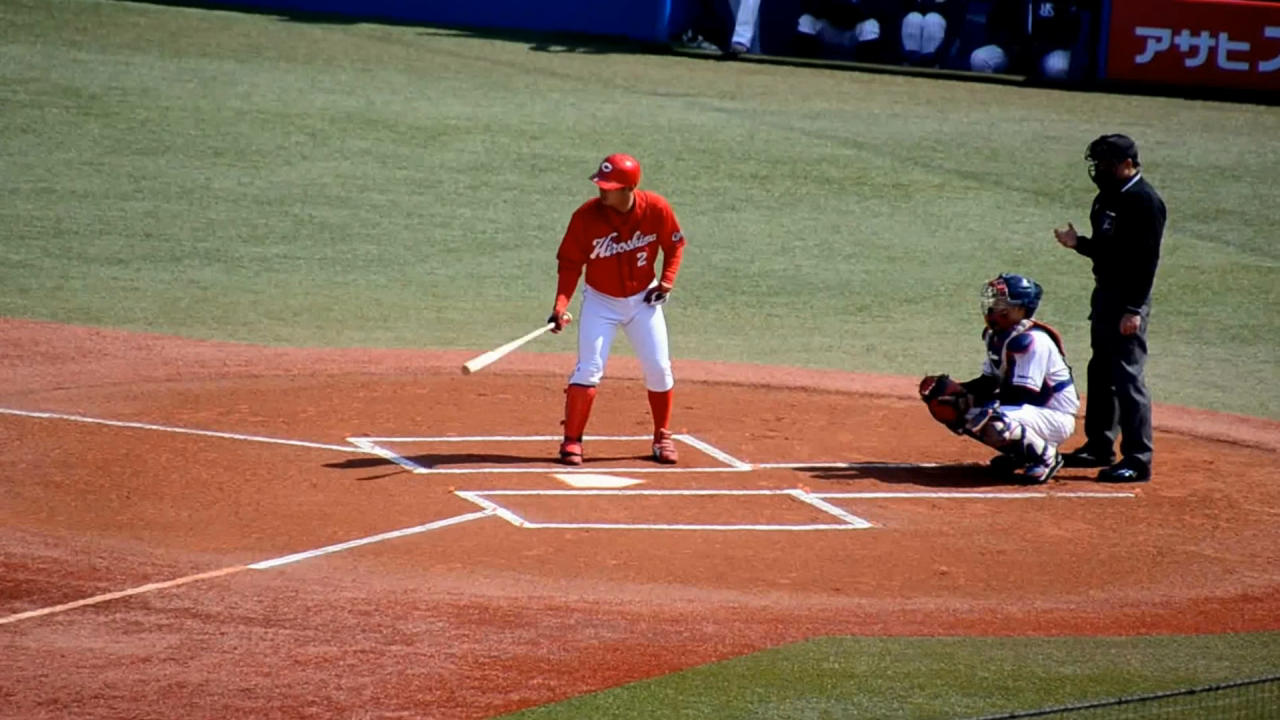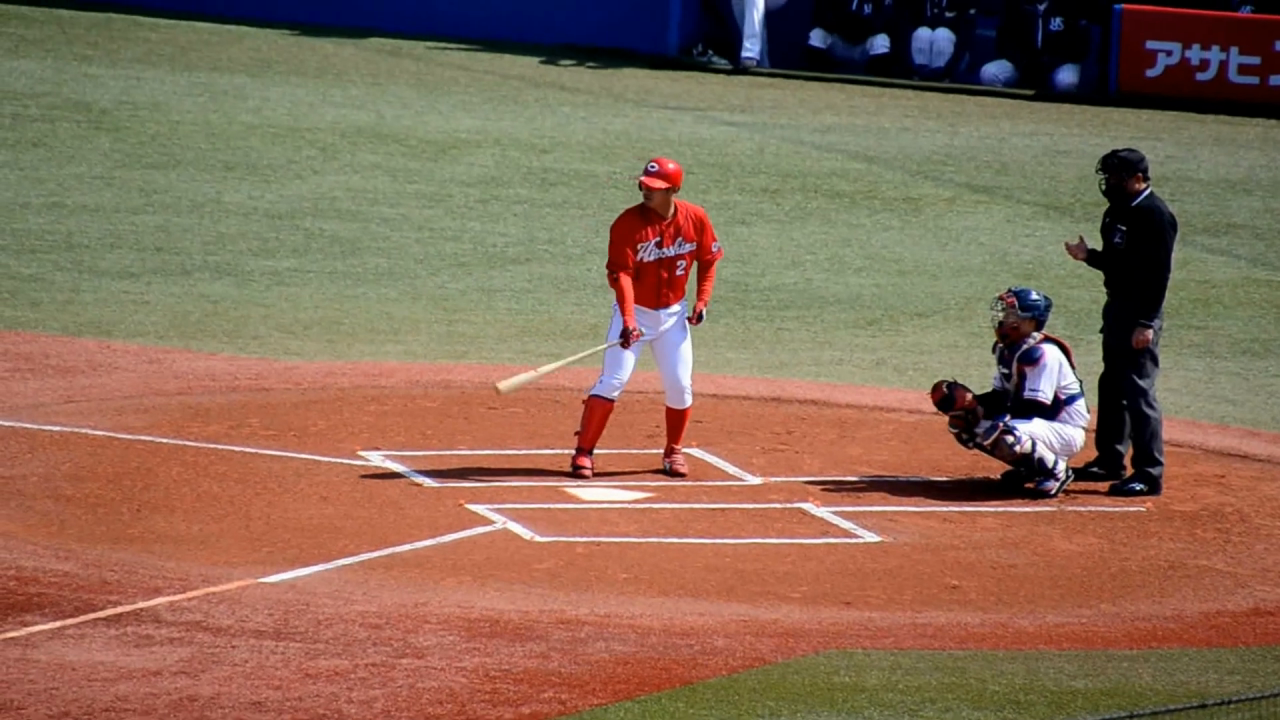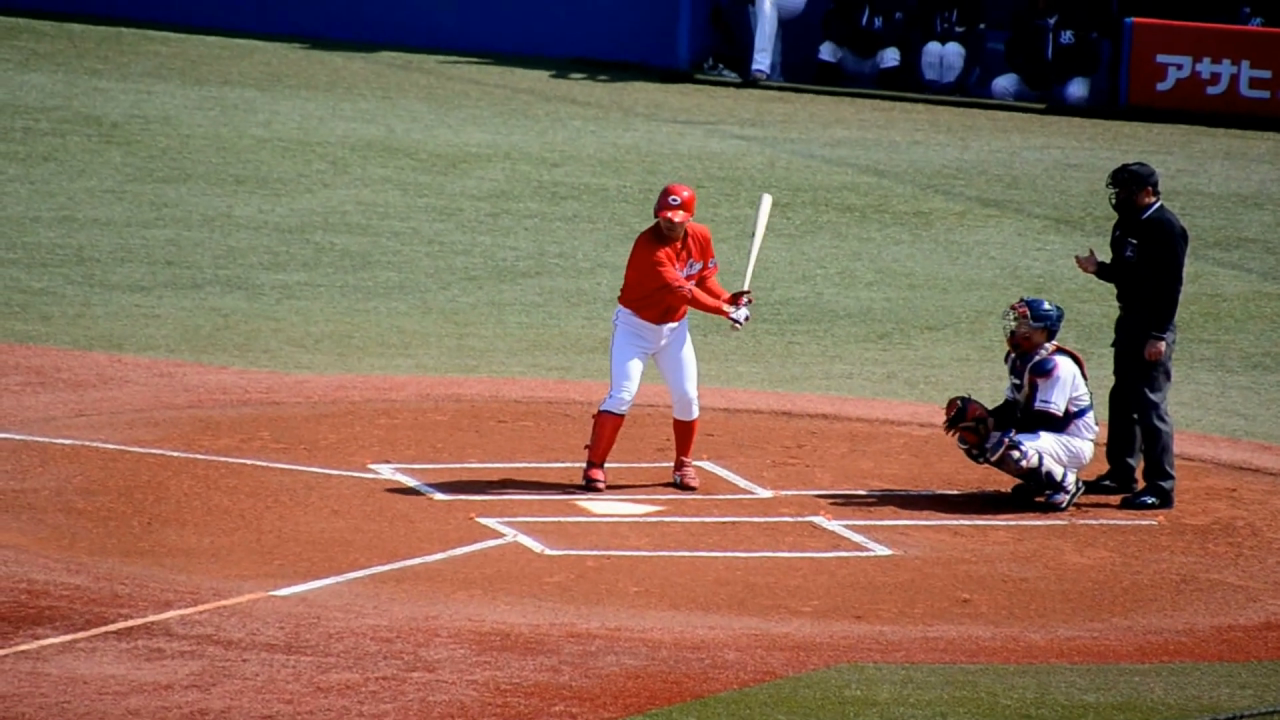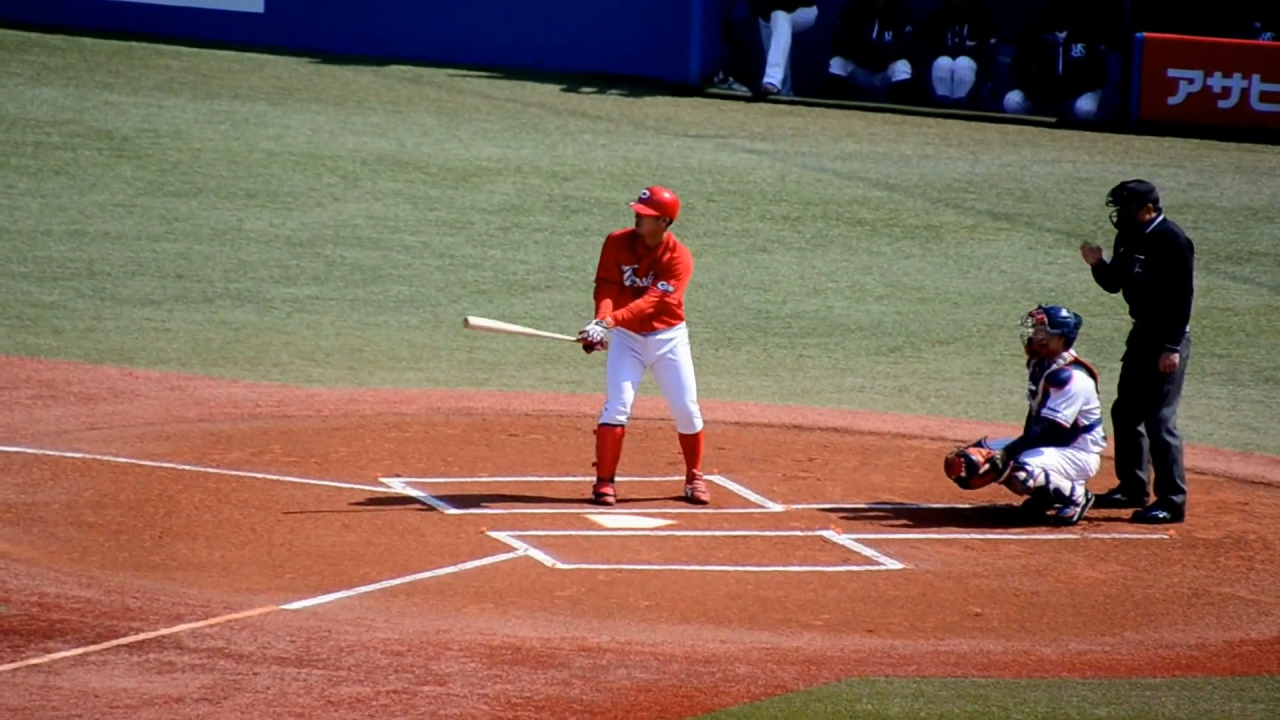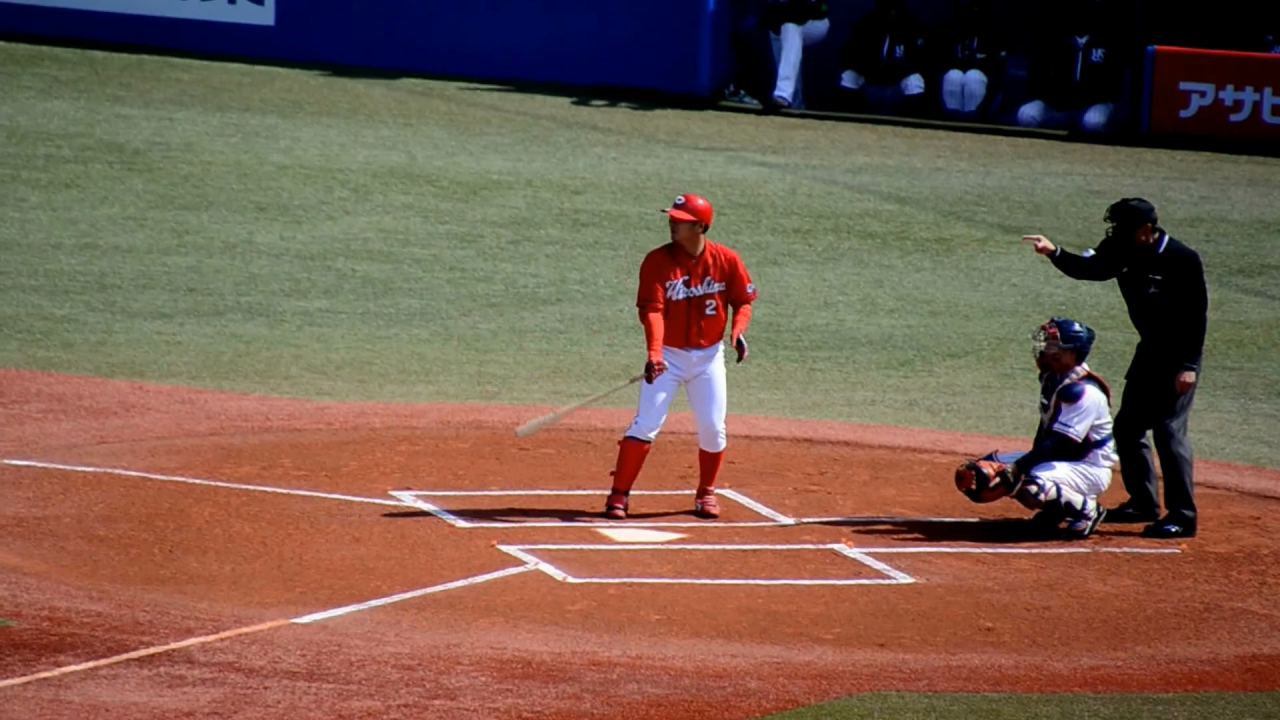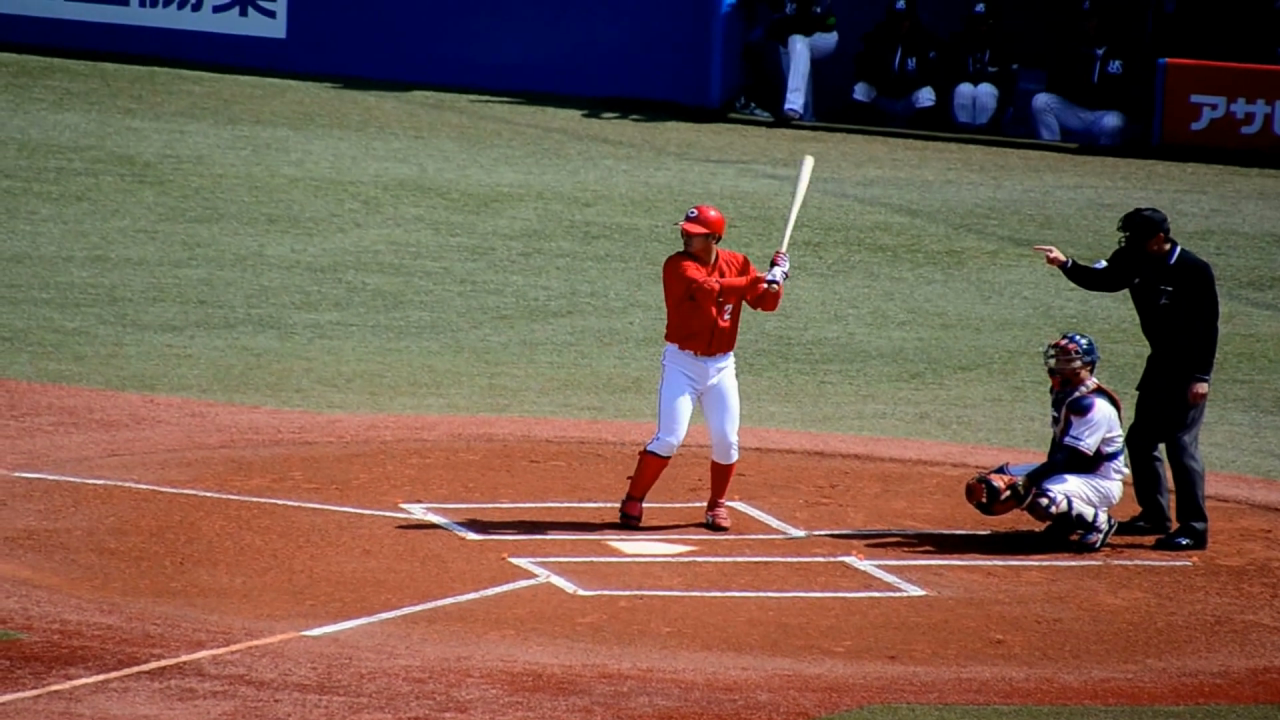
dt=0.5s
person 1, frame 1
left shoulder: (1144, 201)
right shoulder: (1108, 196)
left elbow: (1147, 260)
left wrist: (1134, 309)
right wrist: (1078, 243)
left hip: (1127, 299)
right hip: (1104, 293)
left knee: (1127, 377)
right knee: (1100, 373)
left ankle: (1138, 460)
right ankle: (1099, 447)
person 1, frame 2
left shoulder: (1155, 215)
right shoulder: (1117, 210)
left elbow: (1159, 273)
left wrist: (1146, 322)
right wrist: (1089, 255)
left hip: (1140, 313)
right hip: (1115, 306)
left knee: (1138, 390)
right knee: (1111, 386)
left ankle: (1149, 474)
right ankle: (1110, 460)
person 1, frame 3
left shoulder: (1166, 228)
right shoulder: (1127, 223)
left elbow: (1171, 286)
left wrist: (1159, 335)
right wrist: (1098, 269)
left hip: (1152, 327)
right hip: (1128, 321)
left knee: (1150, 404)
right knee: (1122, 399)
left ankle: (1161, 488)
right ankle: (1122, 474)
person 1, frame 4
left shoulder: (1170, 240)
right shoulder: (1127, 237)
left elbow: (1181, 297)
right elbow: (1114, 284)
left wrist: (1172, 347)
right wrist: (1098, 264)
left hip: (1167, 340)
right hip: (1141, 335)
left knee: (1159, 418)
right knee: (1125, 413)
left ankle: (1172, 501)
right ankle: (1133, 488)
person 1, frame 5
left shoulder: (1182, 260)
right shoulder: (1121, 251)
left elbow: (1196, 315)
right elbow: (1088, 267)
left wrist: (1189, 365)
right wrist: (1054, 252)
left hip: (1178, 356)
right hip: (1149, 350)
left knee: (1169, 429)
right knee: (1127, 427)
left ankle: (1183, 516)
right ankle: (1144, 503)
person 1, frame 6
left shoulder: (1194, 271)
right shoulder: (1134, 262)
left elbow: (1208, 326)
right elbow: (1099, 278)
left wrist: (1202, 376)
right wrist: (1065, 264)
left hip: (1188, 369)
right hip: (1159, 363)
left knee: (1180, 443)
right knee: (1140, 439)
left ankle: (1194, 529)
right ankle: (1155, 516)
person 2, frame 1
left shoulder: (656, 208)
right shoulder: (585, 215)
left elbow: (674, 245)
right elbow: (570, 264)
left wrist: (666, 281)
right wrist: (560, 305)
left hip: (643, 299)
right hip: (600, 300)
left knee: (658, 368)
right knee: (589, 369)
left ankle: (662, 437)
right ankle: (572, 439)
person 2, frame 2
left shoulder: (696, 218)
right shoulder: (628, 223)
left elbow: (708, 261)
right elbow: (619, 273)
left wrist: (702, 300)
right wrist: (628, 320)
left hip: (674, 313)
right hip: (635, 312)
left knee: (679, 386)
right knee: (612, 382)
left ankle: (673, 451)
right ankle: (583, 452)
person 2, frame 3
left shoulder: (700, 236)
right shoulder: (648, 247)
left elbow: (703, 276)
right elbow: (680, 291)
left wrist: (728, 298)
right wrist: (725, 310)
left hip: (674, 327)
right hip: (635, 325)
left knee: (686, 397)
right knee: (621, 396)
left ankle: (683, 464)
right ankle: (594, 465)
person 2, frame 4
left shoulder: (679, 256)
right shoulder: (617, 242)
left elbow: (653, 301)
right elbow: (606, 287)
left wrist: (608, 321)
right wrist: (599, 325)
left hip: (670, 338)
right hip: (627, 337)
left knee: (686, 410)
right knee: (617, 407)
left ankle: (695, 478)
right ankle: (605, 481)
person 2, frame 5
left shoulder: (727, 259)
right shoulder: (658, 260)
left elbow: (744, 301)
right elbow: (652, 310)
left wrist: (738, 332)
right wrist: (653, 354)
left hip: (709, 356)
right hip: (668, 355)
left knee: (713, 429)
right knee: (646, 423)
left ankle: (706, 492)
right ankle: (619, 494)
person 2, frame 6
left shoulder: (738, 263)
right shoulder: (677, 265)
left elbow: (768, 302)
right elbow: (710, 290)
left wrist: (775, 272)
right wrist: (761, 278)
left hip: (721, 365)
right hip: (682, 362)
left knee: (726, 440)
right knee: (669, 438)
left ankle: (717, 505)
right ankle: (633, 501)
person 3, frame 1
left shoulder: (1031, 340)
right shoulder: (995, 335)
left elbow: (1021, 396)
right elbow: (987, 383)
left wrist: (970, 400)
right wrist: (955, 389)
left hip: (1054, 418)
right hip: (1024, 410)
left knee: (995, 422)
right knee: (955, 410)
left ankle: (1045, 455)
right ankle: (1018, 453)
person 3, frame 2
left shoulder: (1042, 354)
right shoulder: (1005, 349)
left elbow: (1033, 409)
right elbow: (998, 397)
left wrist: (980, 412)
right wrist: (967, 401)
left hip: (1065, 431)
right hip: (1036, 423)
left knee: (1006, 436)
right knee: (961, 424)
left ankle: (1055, 469)
right ankle: (1028, 466)
person 3, frame 3
left shoulder: (1055, 365)
right shoulder: (1018, 359)
left elbow: (1044, 421)
right elbow: (1010, 407)
left wrist: (993, 423)
left hip: (1073, 443)
right hip: (1045, 436)
left knee: (1013, 452)
left ankle: (1066, 482)
right ankle: (1038, 480)
person 3, frame 4
left shoulder: (1071, 376)
right shoulder: (1039, 365)
left elbow: (1046, 429)
left wrist: (1004, 454)
right wrist: (1021, 448)
left hip: (1077, 454)
right hip: (1045, 446)
left knee: (1020, 472)
right knee: (978, 454)
left ankle: (1075, 495)
right ankle: (1045, 493)
person 3, frame 5
left shoulder: (1083, 391)
right shoulder: (1053, 379)
left elbow: (1058, 444)
left wrist: (1016, 467)
right wrist: (1029, 462)
left hip: (1088, 469)
right hip: (1056, 459)
left knee: (1031, 485)
right knee: (989, 467)
left ankle: (1086, 509)
right ankle: (1055, 507)
person 3, frame 6
left shoulder: (1093, 405)
right shoulder: (1062, 393)
left elbow: (1069, 457)
left wrist: (1026, 481)
left hip: (1099, 482)
right hip: (1068, 472)
left knee: (1041, 498)
right knee: (999, 480)
left ankle: (1098, 521)
right ankle: (1067, 518)
